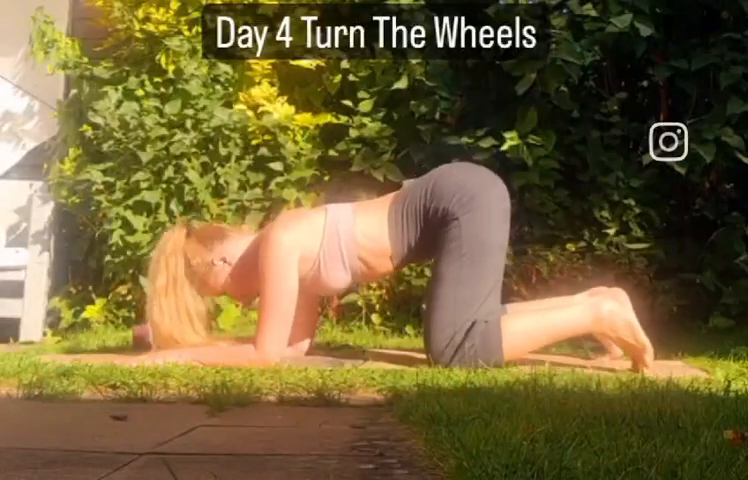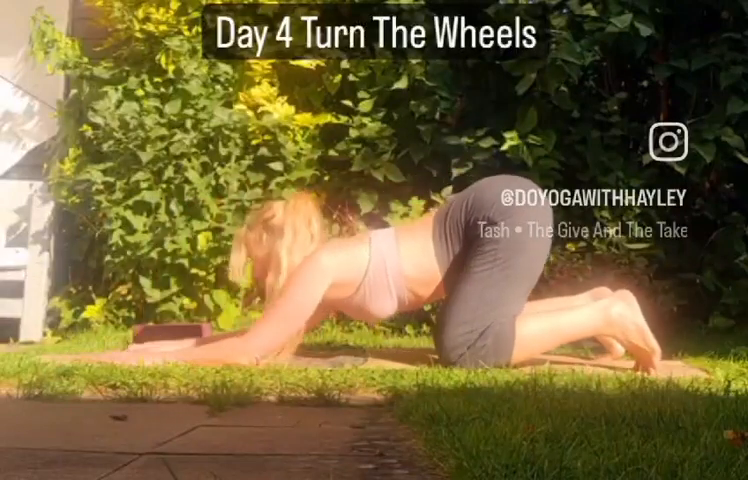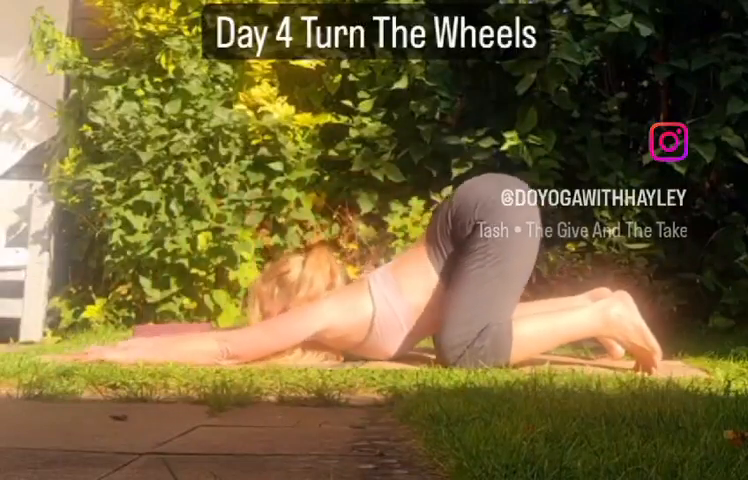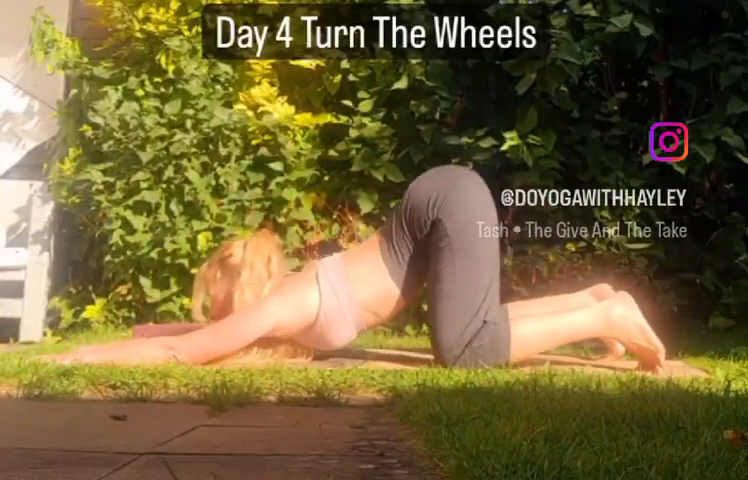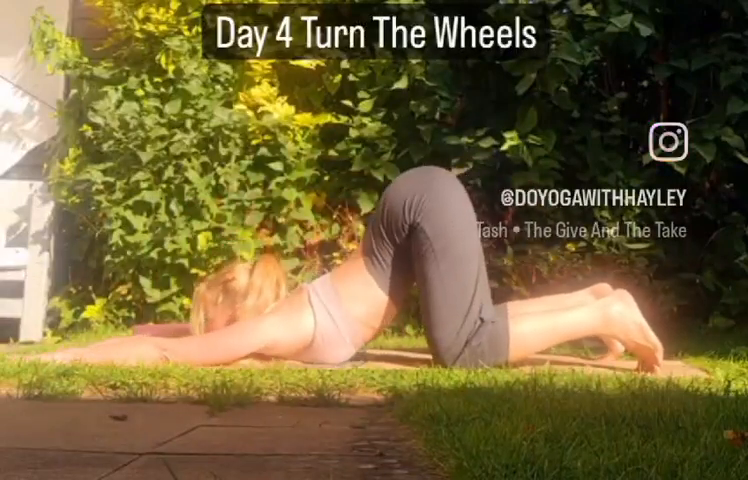
dt=1s
person 1, frame 1
left shoulder: (276, 247)
right shoulder: (294, 253)
left elbow: (267, 355)
right elbow: (295, 344)
left wrist: (183, 355)
right wrist: (195, 343)
left hip: (465, 200)
right hip: (464, 197)
left knee: (453, 348)
right knee: (468, 325)
left ankle: (598, 315)
right ankle: (592, 301)
person 1, frame 2
left shoulder: (317, 266)
right shoulder: (328, 271)
left elbow: (248, 352)
right elbow: (255, 339)
left wrist: (158, 360)
right wrist: (172, 345)
left hip: (509, 212)
right hip: (498, 212)
left knee: (464, 347)
right knee: (475, 324)
left ankle: (605, 315)
right ankle: (592, 302)
person 1, frame 3
left shoulder: (327, 315)
right shoulder: (337, 312)
left elbow: (227, 349)
right elbow: (233, 333)
left wrist: (130, 356)
right wrist: (149, 339)
left hip: (495, 209)
right hip: (486, 211)
left knee: (465, 348)
right knee: (480, 324)
left ankle: (602, 317)
right ankle: (593, 301)
person 1, frame 4
left shoulder: (278, 307)
right shoulder: (288, 299)
left elbow: (181, 351)
right elbow: (204, 332)
left wrist: (95, 356)
right wrist: (135, 337)
left hip: (448, 201)
right hip: (442, 203)
left knee: (464, 350)
right knee: (473, 328)
left ankle: (605, 318)
right ankle: (594, 299)
person 1, frame 5
left shoulder: (272, 329)
right shoulder: (278, 314)
left elbow: (168, 353)
right elbow: (201, 331)
left wrist: (80, 353)
right wrist: (132, 334)
left hip: (425, 202)
right hip: (421, 203)
left knee: (466, 350)
right knee: (475, 330)
left ankle: (604, 314)
right ankle: (594, 297)
